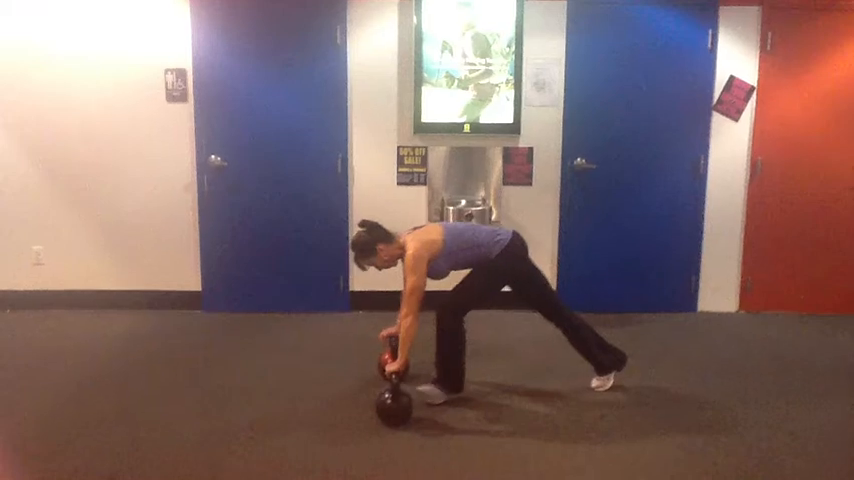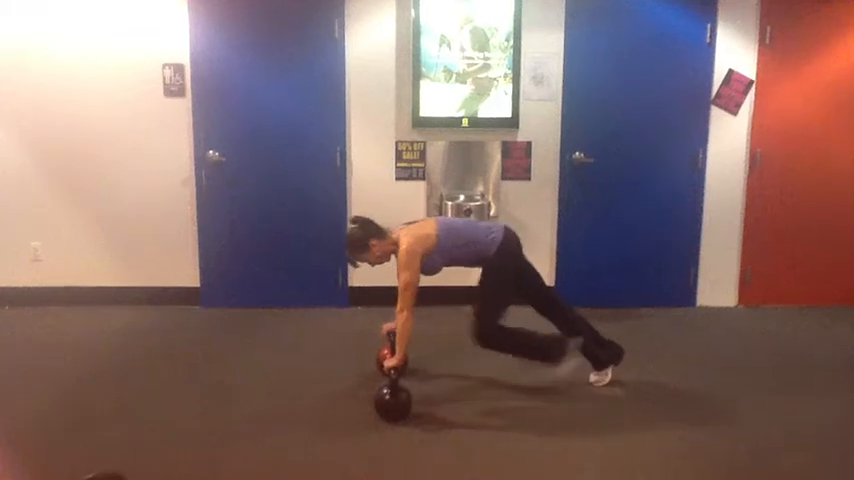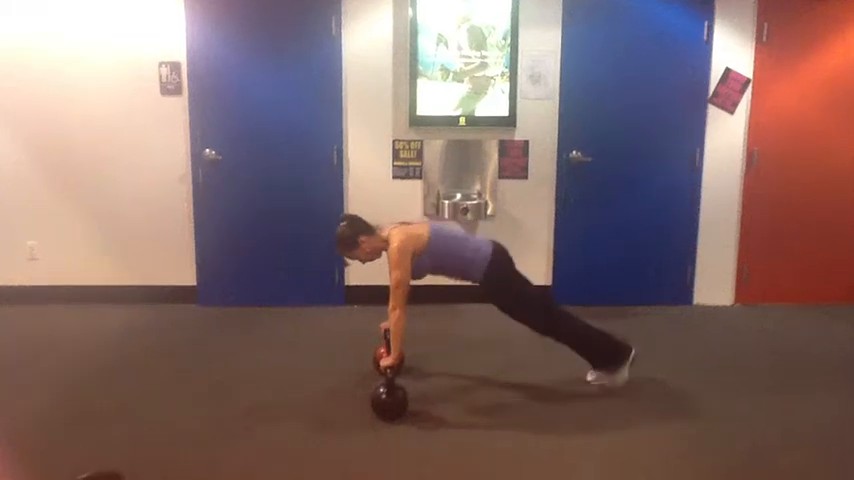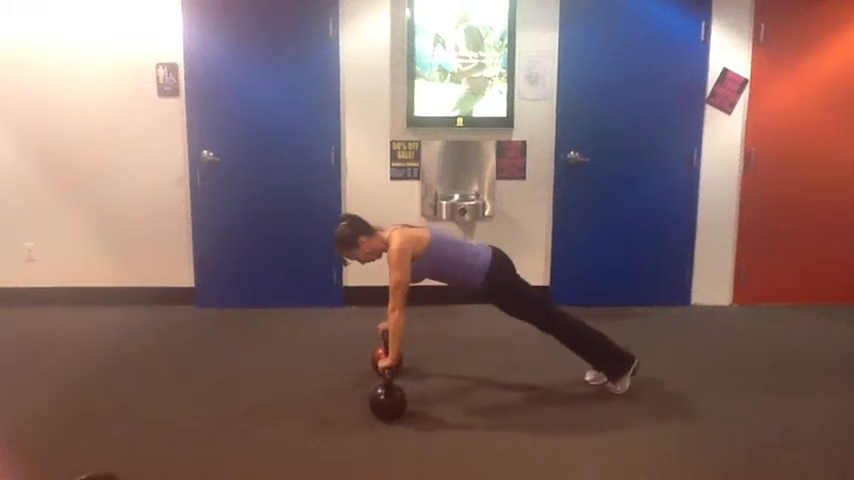
dt=0.2s
person 1, frame 1
left shoulder: (415, 251)
right shoulder: (406, 243)
left elbow: (412, 311)
right elbow: (409, 294)
left wrist: (400, 361)
right wrist: (398, 326)
left hip: (504, 253)
right hip: (507, 248)
left knee: (449, 313)
right knee: (554, 309)
left ankle: (449, 384)
right ankle: (608, 363)
person 1, frame 2
left shoulder: (408, 246)
right shoulder: (400, 238)
left elbow: (406, 306)
right elbow: (405, 294)
left wrist: (398, 357)
right wrist: (397, 323)
left hip: (499, 250)
right hip: (502, 244)
left knee: (486, 331)
right knee: (549, 305)
left ankle: (558, 350)
right ankle: (605, 356)
person 1, frame 3
left shoulder: (397, 245)
right shoulder: (392, 235)
left elbow: (397, 305)
left wrist: (394, 356)
right wrist: (394, 323)
left hip: (491, 267)
right hip: (490, 258)
left knee: (542, 318)
right knee: (543, 312)
left ankle: (615, 354)
right ankle: (608, 361)
person 1, frame 4
left shoulder: (398, 246)
right shoulder: (394, 237)
left elbow: (397, 306)
left wrist: (392, 357)
right wrist: (392, 323)
left hip: (490, 273)
right hip: (488, 264)
left knee: (547, 318)
right knee: (546, 314)
left ankle: (619, 364)
right ankle: (608, 360)
